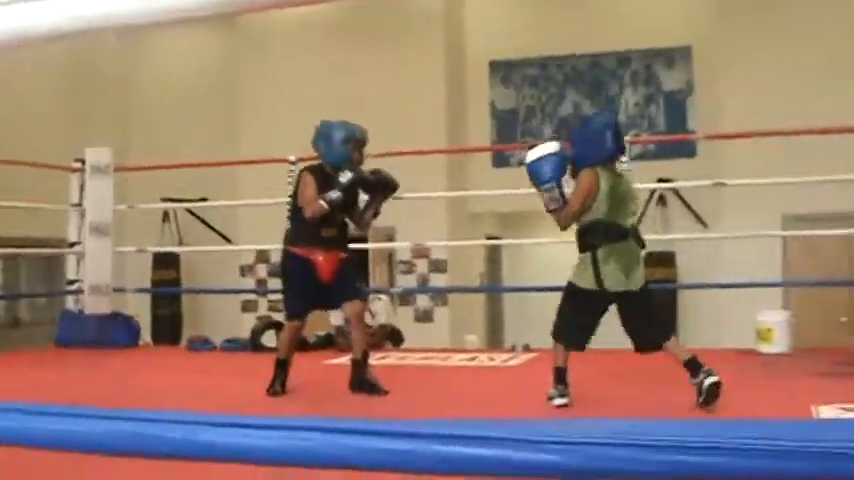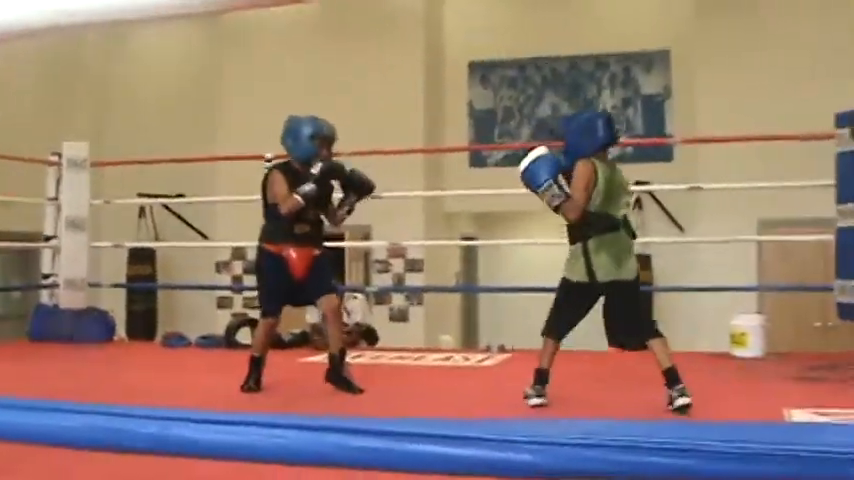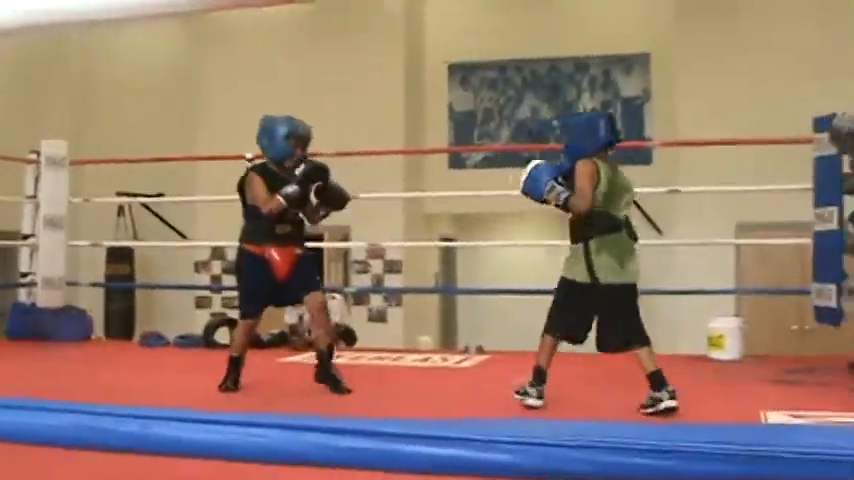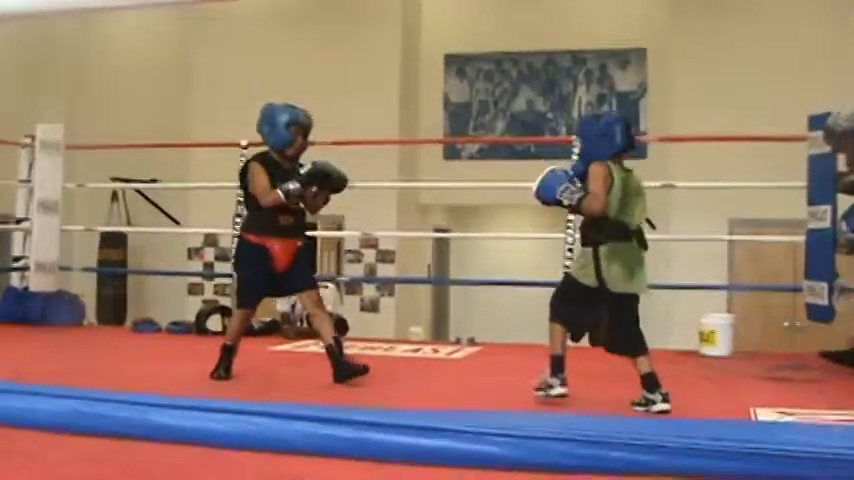
dt=0.1s
person 1, frame 1
left shoulder: (588, 176)
right shoulder: (622, 181)
left elbow: (565, 220)
left wrist: (549, 191)
left hip: (597, 268)
right hip: (629, 263)
left knee: (567, 327)
right knee: (655, 329)
left ankle: (560, 388)
person 1, frame 2
left shoulder: (585, 166)
right shoulder: (616, 173)
left elbow: (574, 212)
left wrist: (548, 189)
right wrist: (565, 179)
left hip: (591, 258)
right hip: (621, 256)
left knee: (557, 323)
right knee: (642, 326)
left ankle: (538, 388)
right ankle: (676, 387)
person 1, frame 3
left shoulder: (585, 166)
right shoulder: (621, 175)
left elbow: (584, 205)
left wrist: (556, 194)
right wrist: (566, 190)
left hip: (591, 257)
right hip: (622, 258)
left knee: (557, 323)
right knee: (631, 331)
left ankle: (535, 387)
right ankle: (662, 391)
person 1, frame 4
left shoulder: (599, 169)
right shoulder: (634, 181)
left elbow: (596, 207)
left wrist: (569, 197)
right wrist: (577, 196)
left hip: (598, 262)
right hip: (629, 265)
left knee: (560, 310)
right knee: (629, 335)
left ankle: (556, 377)
right ankle: (656, 393)
person 2, frame 1
left shoulder: (347, 184)
right shoulder: (310, 176)
left elbow: (361, 223)
right elbow: (310, 211)
left wrist: (376, 198)
right wrist: (340, 188)
left hip: (336, 259)
right hip: (302, 259)
left knee: (356, 311)
right knee: (296, 321)
left ankle: (360, 375)
right ankle: (279, 376)
person 2, frame 2
left shoulder: (320, 181)
right shoulder: (279, 174)
left elbow: (334, 219)
right elbow: (286, 207)
left wrist: (352, 197)
right wrist: (313, 182)
left hip: (311, 255)
right hip: (277, 256)
left knee: (332, 305)
right knee: (270, 318)
left ankle: (337, 369)
right ankle: (254, 373)
person 2, frame 3
left shoulder: (298, 178)
right shoulder: (256, 176)
left elbow: (312, 217)
right elbow: (268, 207)
left wrist: (326, 203)
right wrist: (299, 183)
left hip: (293, 255)
right hip: (258, 257)
left knee: (318, 303)
right knee: (250, 319)
left ankle: (325, 367)
right ankle: (232, 375)
person 2, frame 4
left shoulder: (297, 169)
right shoulder: (258, 165)
left elbow: (312, 207)
right elbow: (267, 199)
left wrist: (324, 189)
right wrist: (300, 180)
left hip: (292, 247)
right hip: (258, 247)
left knee: (313, 301)
right knee: (246, 309)
left ankle: (340, 363)
right ankle: (225, 361)
